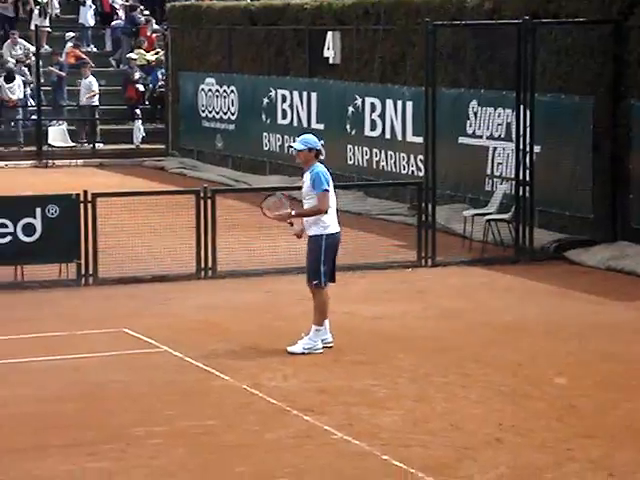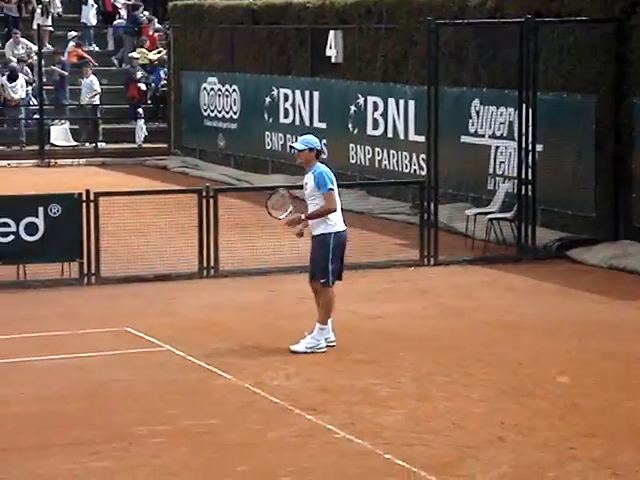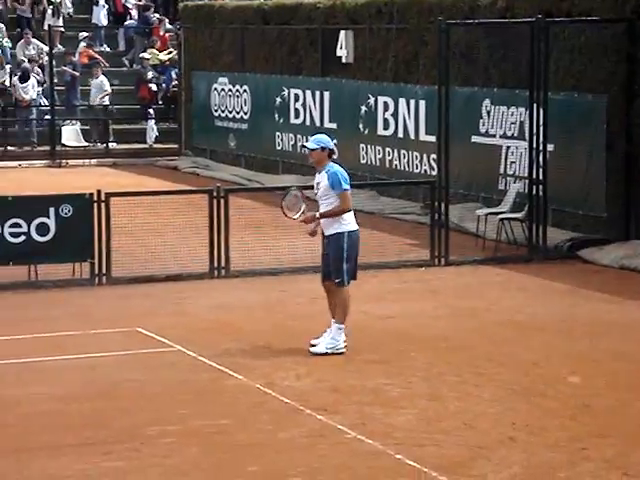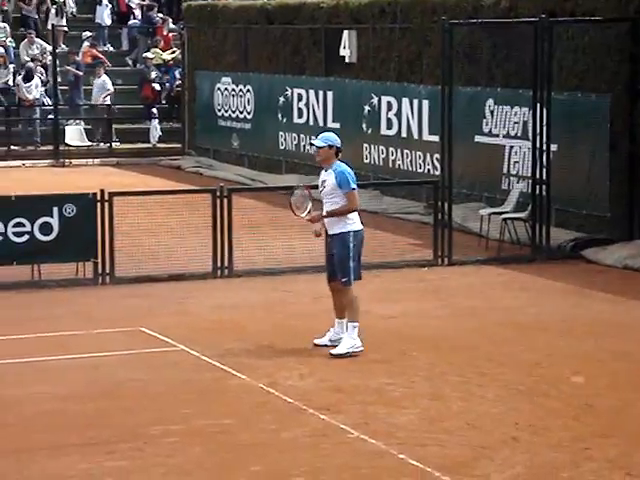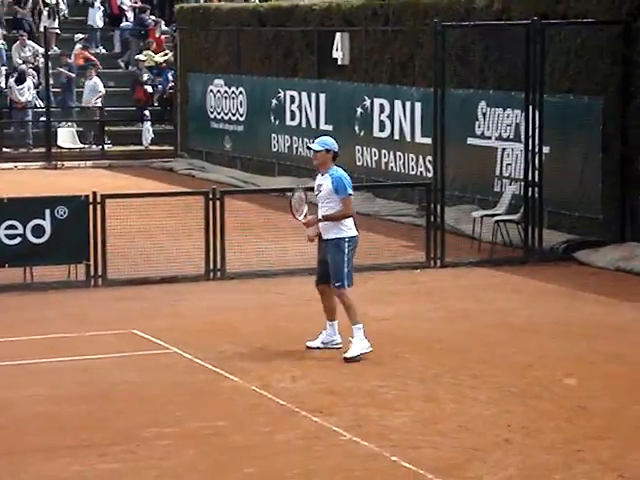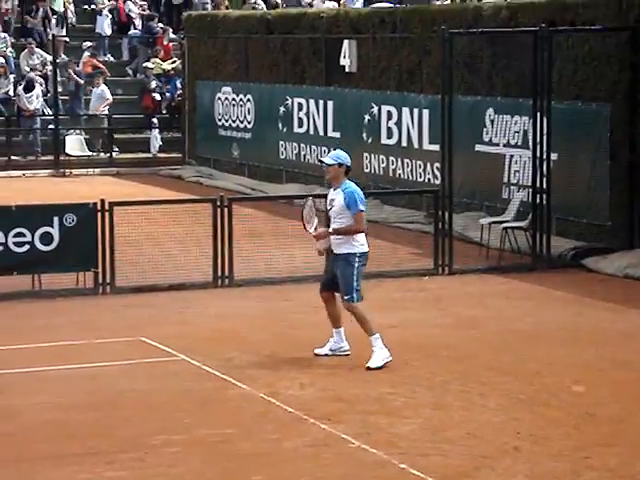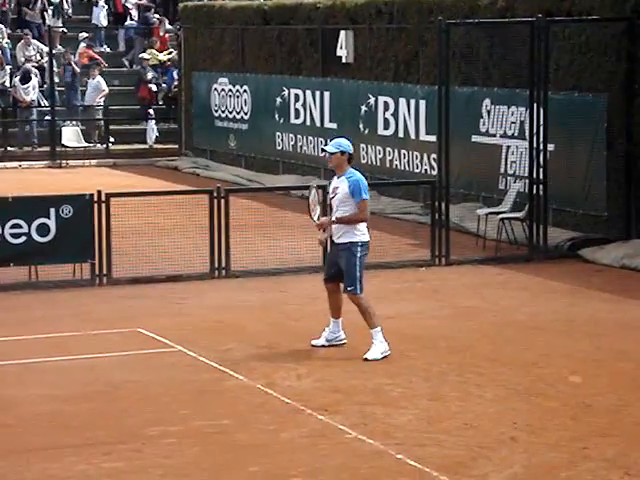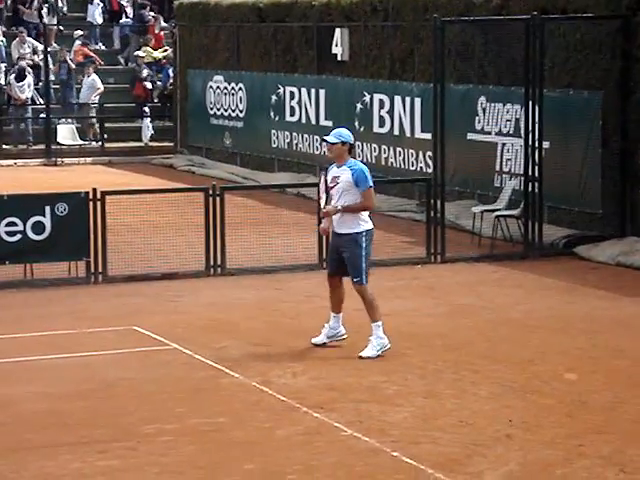
dt=0.1s
person 1, frame 1
left shoulder: (317, 173)
right shoulder: (310, 173)
left elbow: (323, 207)
left wrist: (292, 214)
right wrist: (303, 226)
left hip: (324, 235)
right hip: (318, 234)
left knee: (319, 286)
right knee: (315, 285)
left ankle: (315, 340)
right ankle: (323, 334)
person 1, frame 2
left shoulder: (321, 173)
right shoulder: (309, 175)
left elbow: (331, 206)
left wrist: (301, 218)
right wrist: (303, 225)
left hip: (331, 234)
right hip: (320, 235)
left knee: (326, 285)
right knee: (316, 284)
left ankle: (318, 338)
right ankle: (325, 334)
person 1, frame 3
left shoulder: (335, 173)
right shoulder: (319, 175)
left elbow: (346, 206)
left wrist: (316, 216)
right wrist: (316, 224)
left hip: (343, 234)
right hip: (331, 235)
left knee: (340, 285)
right knee: (328, 284)
left ankle: (336, 339)
right ankle: (335, 333)
person 1, frame 4
left shoulder: (342, 172)
right shoulder: (324, 173)
left elbow: (352, 206)
left wrist: (322, 215)
right wrist: (321, 223)
left hip: (347, 234)
right hip: (333, 234)
left knee: (345, 285)
right knee: (333, 284)
left ankle: (352, 337)
right ankle: (338, 332)
person 1, frame 5
left shoulder: (338, 177)
right shoulder: (320, 177)
left elbow: (348, 212)
left wrist: (318, 219)
right wrist: (316, 227)
left hip: (342, 240)
right hip: (327, 239)
left knee: (340, 290)
right knee: (322, 286)
left ankle: (360, 340)
right ankle: (331, 335)
person 1, frame 6
left shoulder: (352, 192)
right shoulder: (332, 192)
left elbow: (360, 227)
left wrist: (330, 232)
right wrist: (326, 241)
left hip: (352, 254)
right hip: (336, 253)
left knee: (351, 303)
right knee: (327, 294)
left ankle: (380, 350)
right ankle: (338, 342)
person 1, frame 7
left shoulder: (355, 180)
right shoulder: (334, 180)
left elbow: (364, 215)
left wrist: (332, 221)
right wrist: (327, 231)
left hip: (354, 244)
right hip: (338, 242)
left knee: (354, 294)
right knee: (330, 285)
left ankle: (379, 342)
right ankle: (335, 332)
person 1, frame 8
left shoulder: (358, 170)
right shoulder: (331, 170)
left elbow: (369, 203)
left wrist: (339, 209)
right wrist: (326, 220)
left hip: (357, 235)
right hip: (338, 234)
left knee: (360, 286)
right knee: (333, 279)
left ankle: (379, 339)
right ankle: (334, 327)
